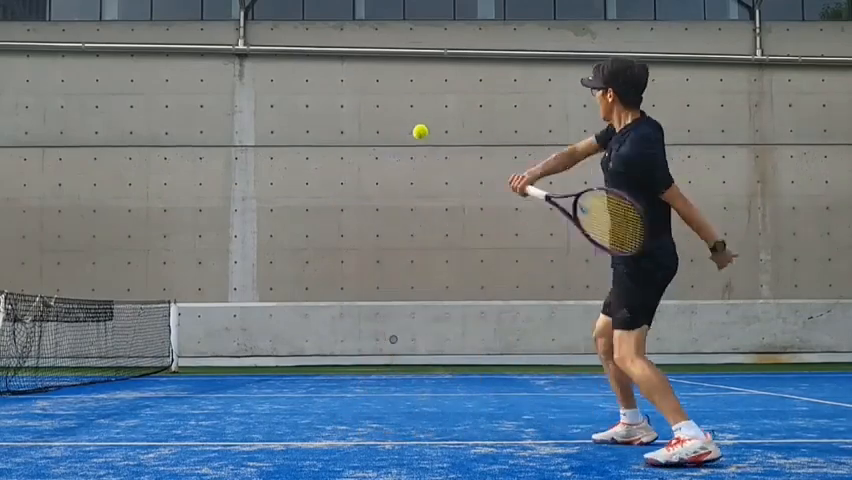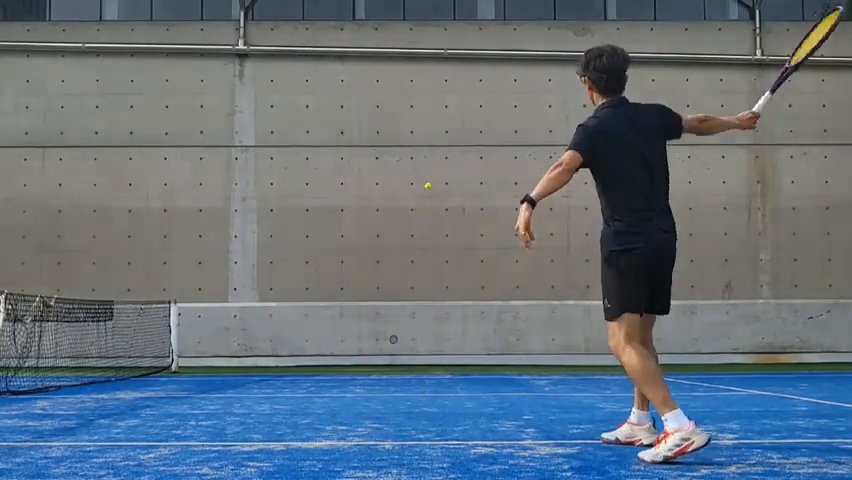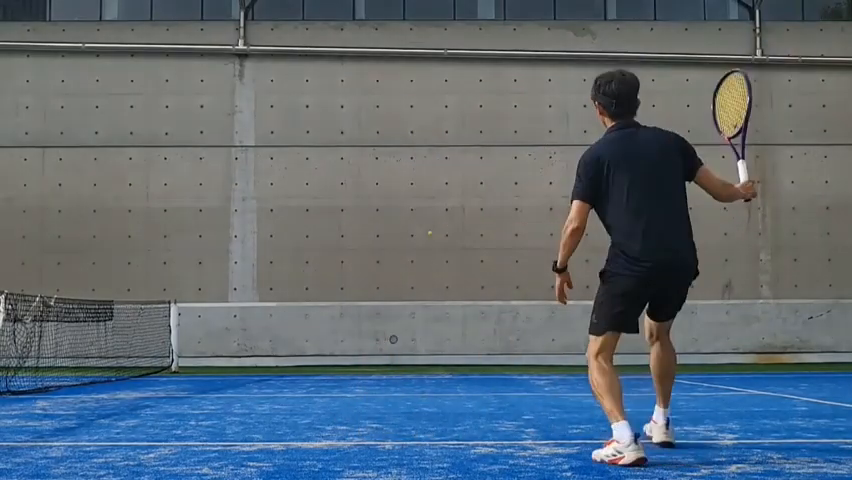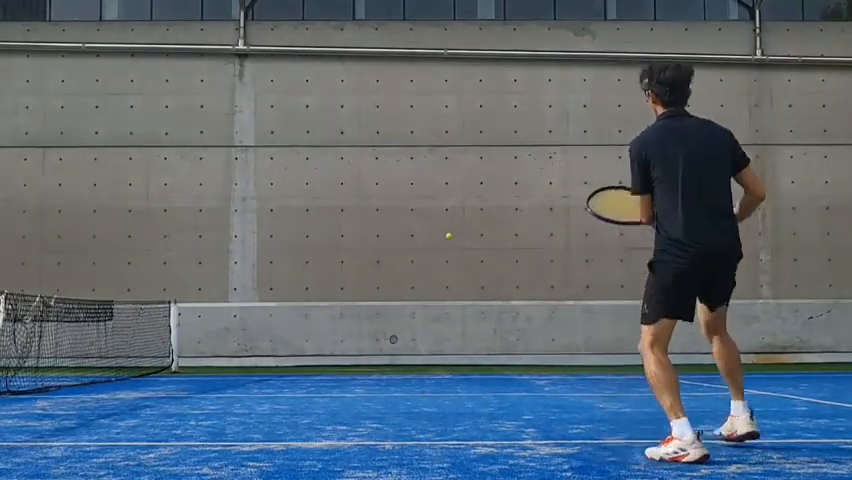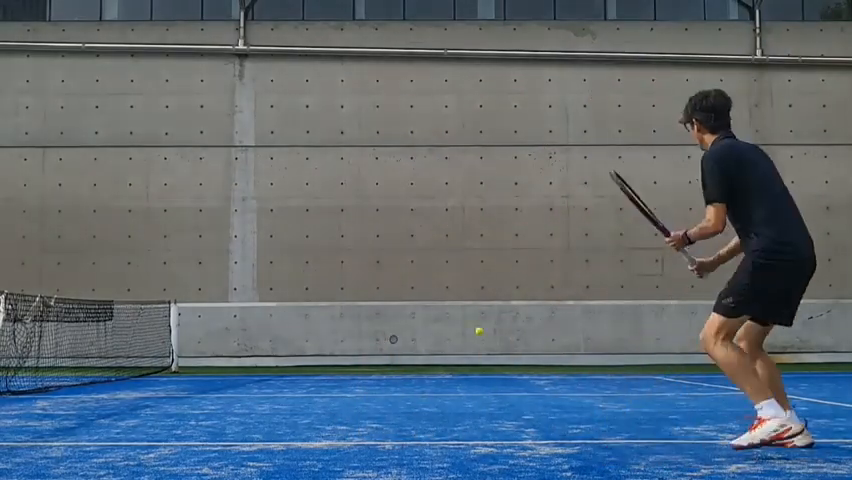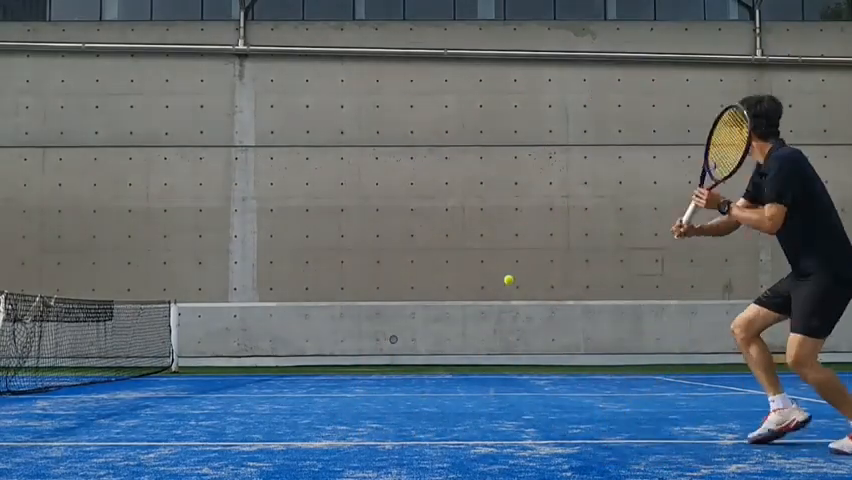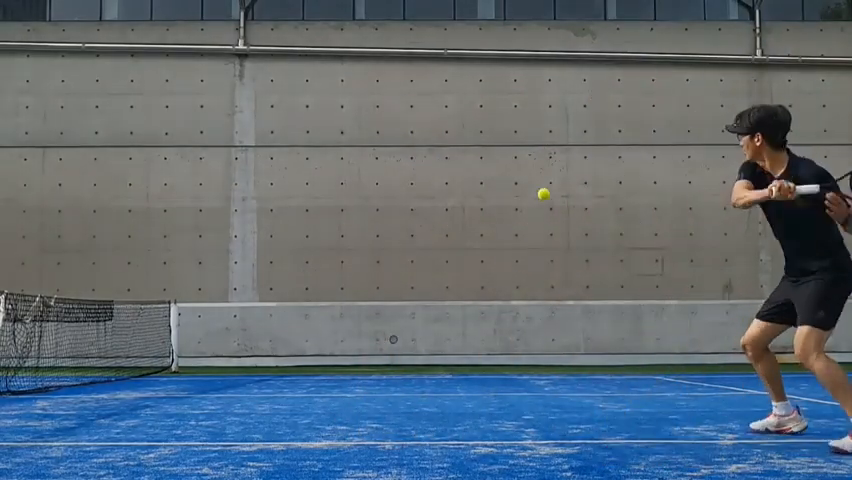
dt=0.3s
person 1, frame 1
left shoulder: (637, 149)
right shoulder: (619, 131)
left elbow: (680, 203)
right elbow: (575, 152)
left wrist: (715, 245)
right wrist: (533, 174)
left hip: (644, 263)
right hip: (632, 261)
left knee: (628, 355)
right knee: (604, 339)
left ankle: (693, 439)
right ankle: (633, 423)
person 1, frame 2
left shoulder: (593, 129)
right shoulder: (653, 115)
left elbow: (563, 168)
right elbow: (699, 123)
left wrist: (528, 204)
right wrist: (738, 122)
left hip: (626, 246)
right hip: (663, 242)
left knee: (623, 343)
right knee: (641, 336)
left ankle: (681, 429)
right ankle: (639, 422)
person 1, frame 3
left shoulder: (596, 156)
right shoulder: (670, 142)
left elbow: (575, 225)
right elbow: (717, 190)
left wrist: (560, 269)
right wrist: (742, 192)
left hip: (629, 265)
right hip: (679, 261)
left knee: (598, 357)
right knee: (659, 335)
left ankle: (623, 441)
right ankle: (661, 422)
person 1, frame 4
left shoulder: (644, 144)
right shoulder: (719, 133)
left elbow: (644, 210)
right elbow: (756, 193)
right wrist: (733, 220)
left hip: (676, 255)
right hip: (723, 249)
left knee: (651, 347)
right knee: (716, 329)
left ankle: (683, 438)
right ankle: (743, 415)
person 1, frame 5
left shoulder: (715, 158)
right shoulder: (753, 153)
left elbow: (715, 223)
left wrist: (685, 237)
right wrist: (715, 260)
left hip: (772, 258)
right hip: (799, 258)
left knee: (715, 338)
right knee: (748, 344)
left ankle: (772, 416)
right ankle: (789, 425)
person 1, frame 6
left shoulder: (788, 161)
right shoulder: (762, 172)
left elbow: (770, 223)
right elbow: (732, 223)
left wrist: (723, 205)
right wrist: (695, 229)
right hip: (805, 273)
left knee: (800, 358)
right knee: (743, 328)
right ankle: (784, 410)
person 1, frame 7
left shoulder: (813, 173)
right shoulder: (753, 170)
right elbow: (737, 197)
right wrist: (767, 194)
right hip: (795, 276)
left knee: (807, 350)
right knee: (752, 343)
right ankle: (786, 414)
